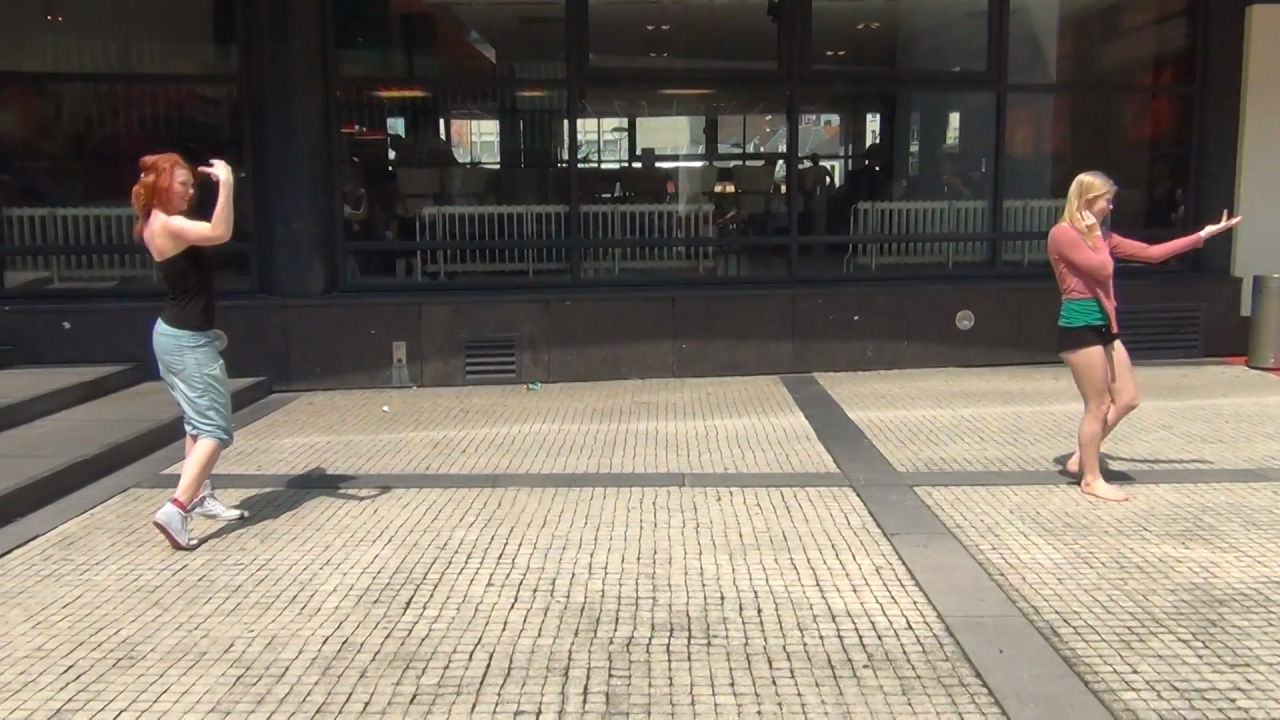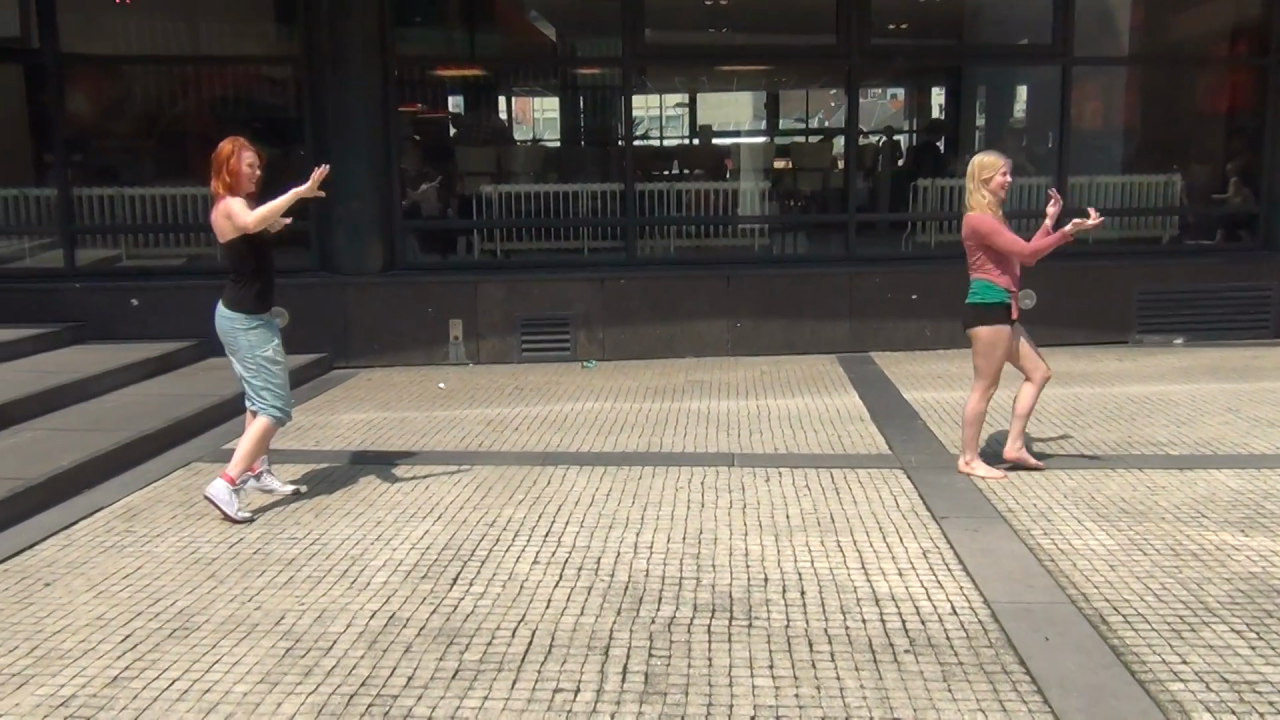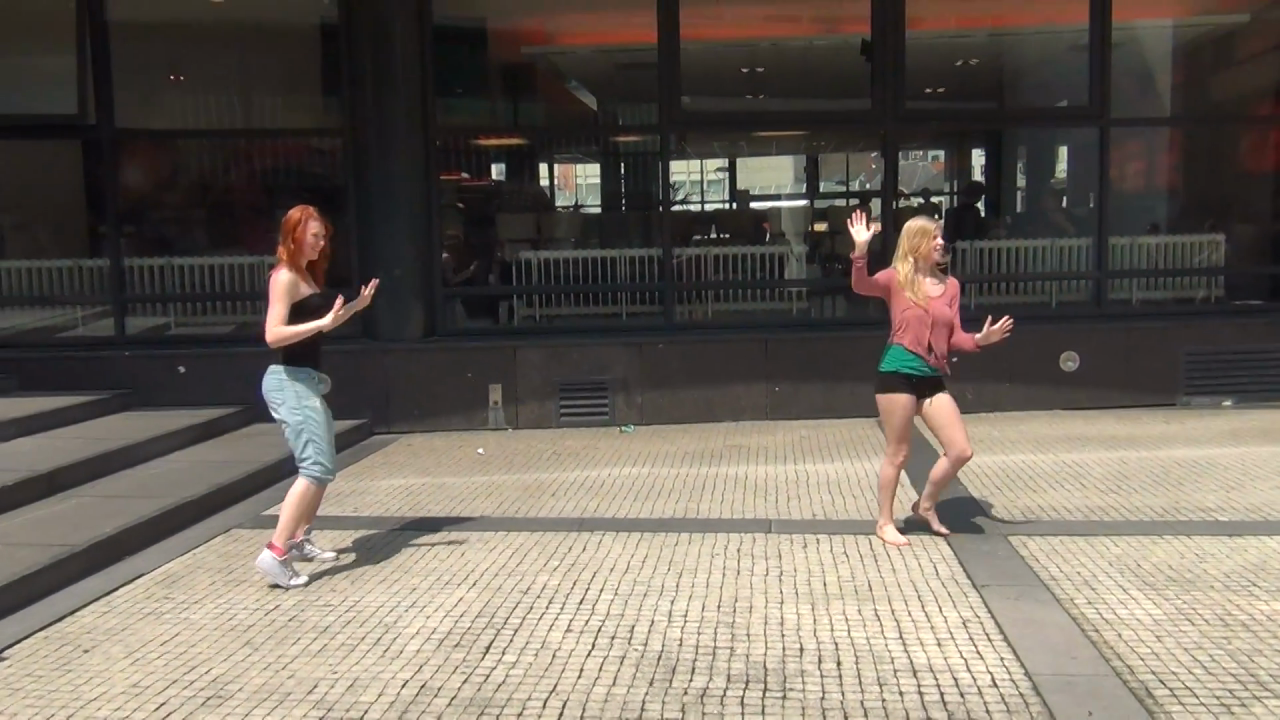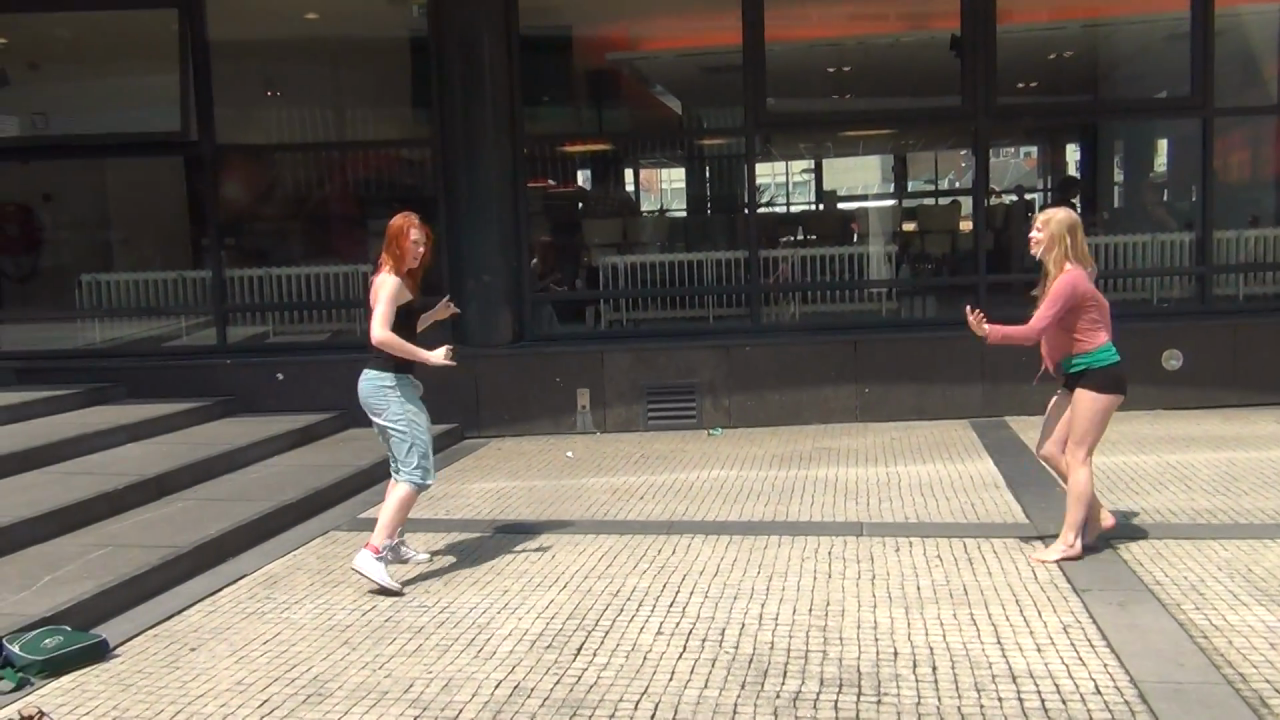
dt=1s
person 1, frame 1
left shoulder: (158, 222)
right shoulder: (168, 225)
right elbow: (219, 232)
right wrist: (226, 183)
left hip: (175, 334)
right hip: (188, 339)
left knee: (198, 421)
right knee: (215, 428)
left ankle: (199, 496)
right ankle: (175, 510)
person 1, frame 2
left shoulder: (231, 208)
right shoulder: (231, 207)
left elbow: (254, 227)
right elbow: (252, 221)
left wrist: (272, 225)
right wrist: (299, 192)
left hip: (241, 315)
right hip: (247, 320)
left knee: (260, 399)
right knee: (274, 406)
left ankle: (258, 471)
right ankle: (226, 484)
person 1, frame 3
left shoulder: (308, 274)
right shoulder: (285, 277)
left elbow: (326, 320)
right elbow: (273, 336)
left wrist: (358, 304)
right wrist: (322, 323)
left hip: (303, 382)
right hip: (290, 382)
left knee: (321, 468)
right knee: (315, 467)
left ankle: (299, 540)
right ankle: (275, 553)
person 1, frame 4
left shoulder: (400, 281)
right shoulder: (392, 282)
right elbow: (380, 336)
left wrist: (433, 315)
right wrist: (429, 356)
left hip: (390, 384)
right hip: (388, 386)
left knee: (409, 469)
right knee: (417, 471)
left ankle: (391, 543)
right ankle: (373, 553)
person 2, frame 1
left shoulder: (1102, 236)
right shoulder: (1063, 233)
left elbow: (1152, 253)
right elbow: (1103, 269)
left wrist: (1204, 234)
right wrist: (1095, 233)
left hip: (1103, 325)
right hip: (1080, 326)
left knee: (1127, 399)
right knee: (1098, 406)
left ankle: (1082, 457)
right ankle: (1091, 479)
person 2, frame 2
left shoulder: (992, 216)
right shoulder: (978, 220)
left elbow: (1024, 254)
right elbow: (1027, 253)
left wrist: (1050, 221)
right wrist: (1069, 230)
left hip: (1001, 308)
right hip: (987, 307)
left knee: (1039, 373)
right knee: (985, 387)
left ankle: (1015, 446)
right ankle: (969, 458)
person 2, frame 3
left shoulder: (950, 286)
right shoulder: (895, 278)
left elbow: (956, 338)
right elbow: (860, 286)
left wrist: (982, 338)
right wrist: (861, 252)
left hip: (931, 378)
right hip: (897, 372)
left knee: (961, 451)
right knee: (897, 455)
left ankle: (926, 506)
right ankle: (885, 522)
person 2, frame 4
left shoulder: (1068, 280)
right shoulder: (1069, 276)
left elbow: (1033, 332)
right elbow: (1102, 310)
left wrist: (987, 331)
left hip: (1100, 374)
right hip: (1078, 374)
left knee: (1076, 456)
right knee: (1050, 451)
left ankle: (1069, 541)
right ankle: (1097, 516)
